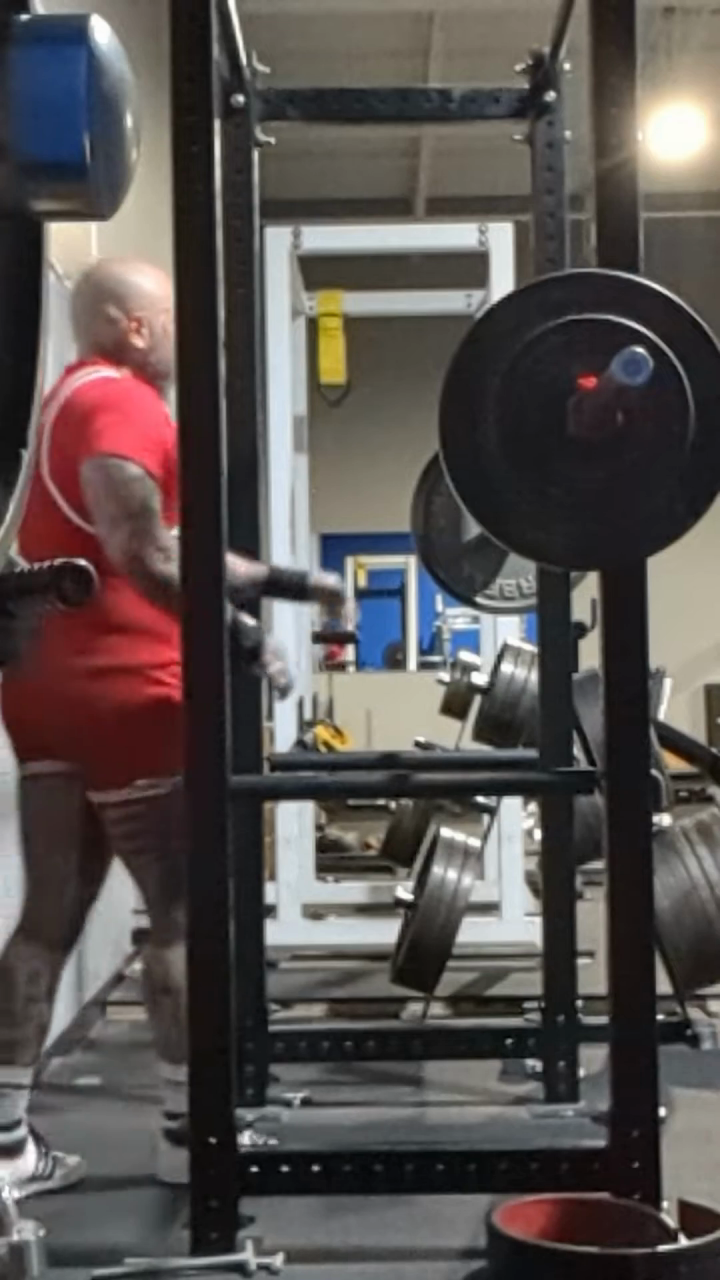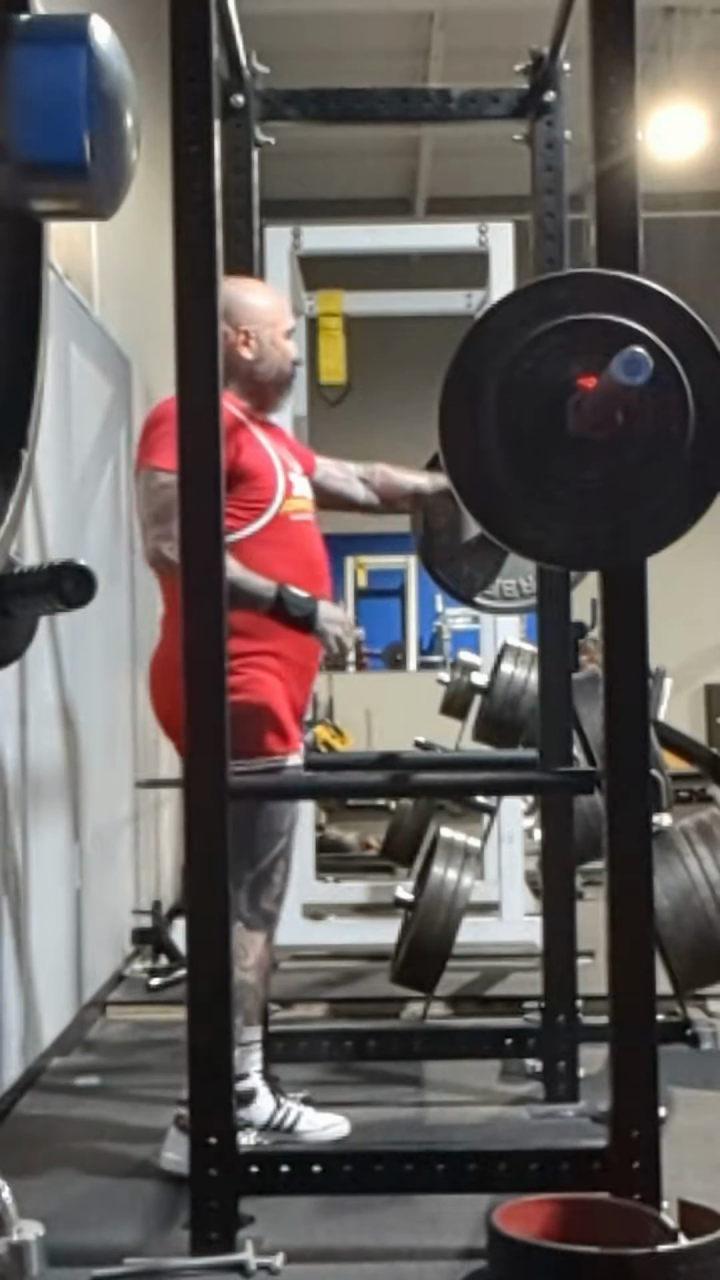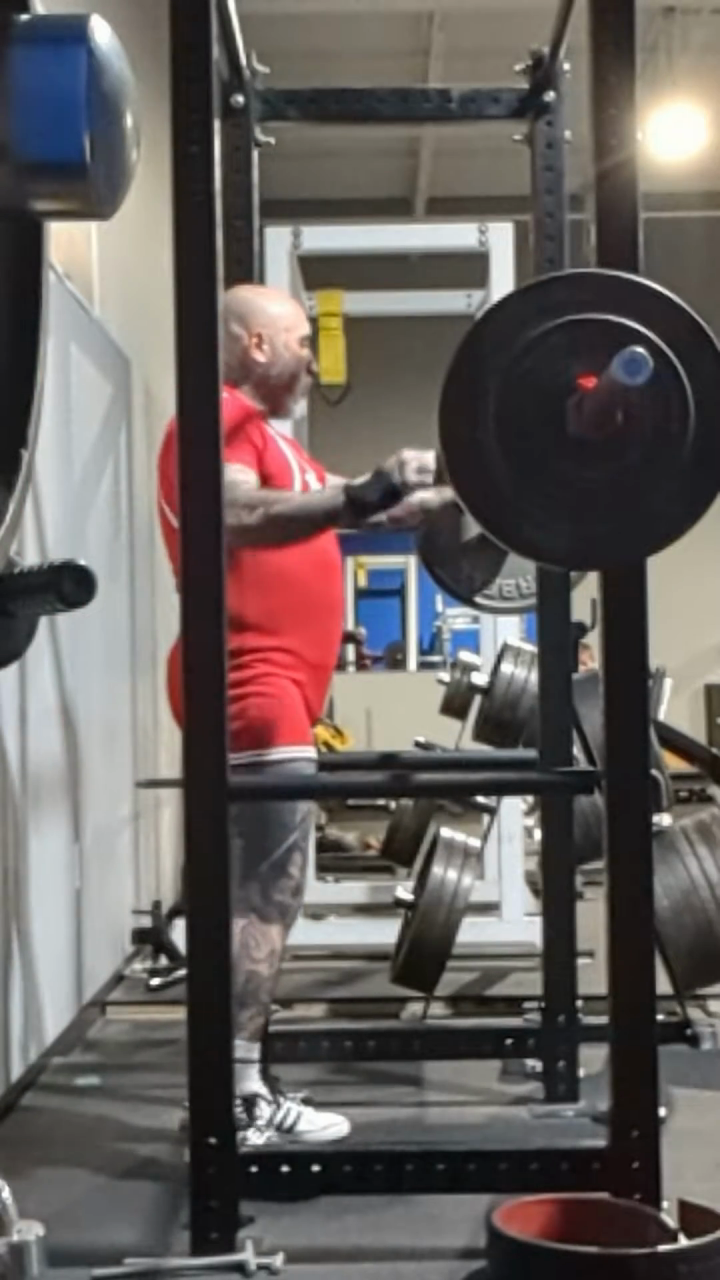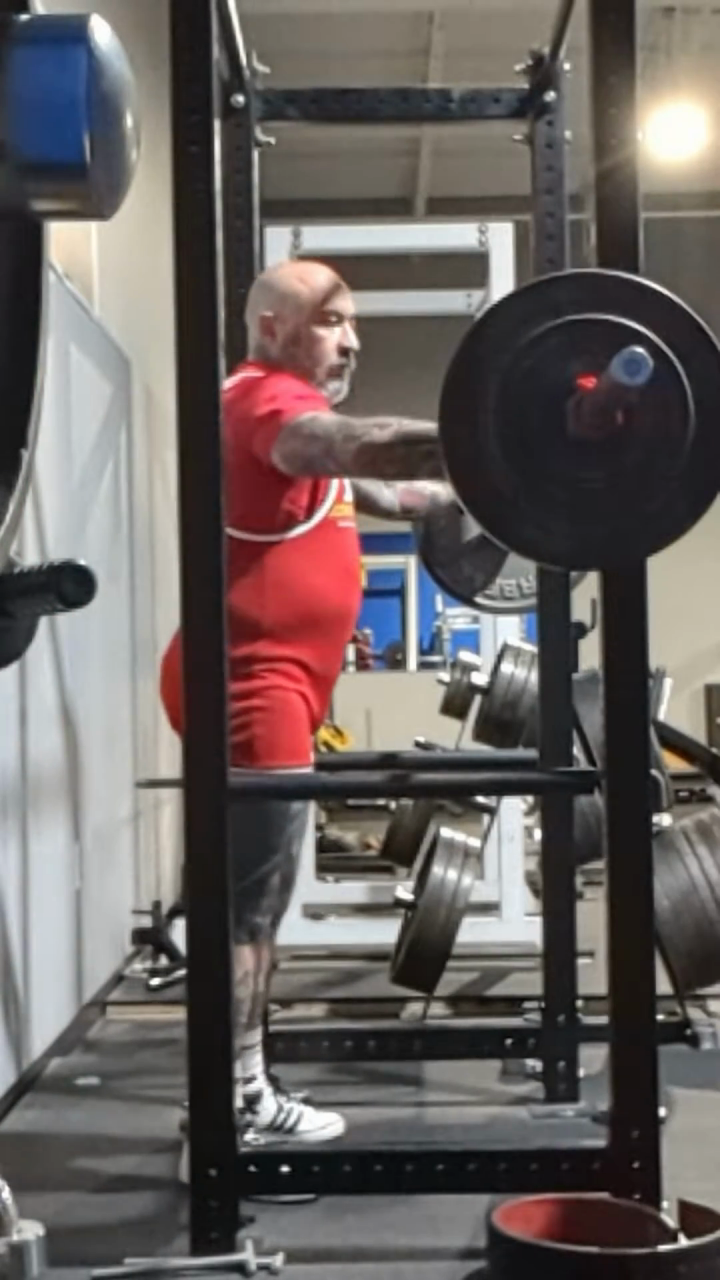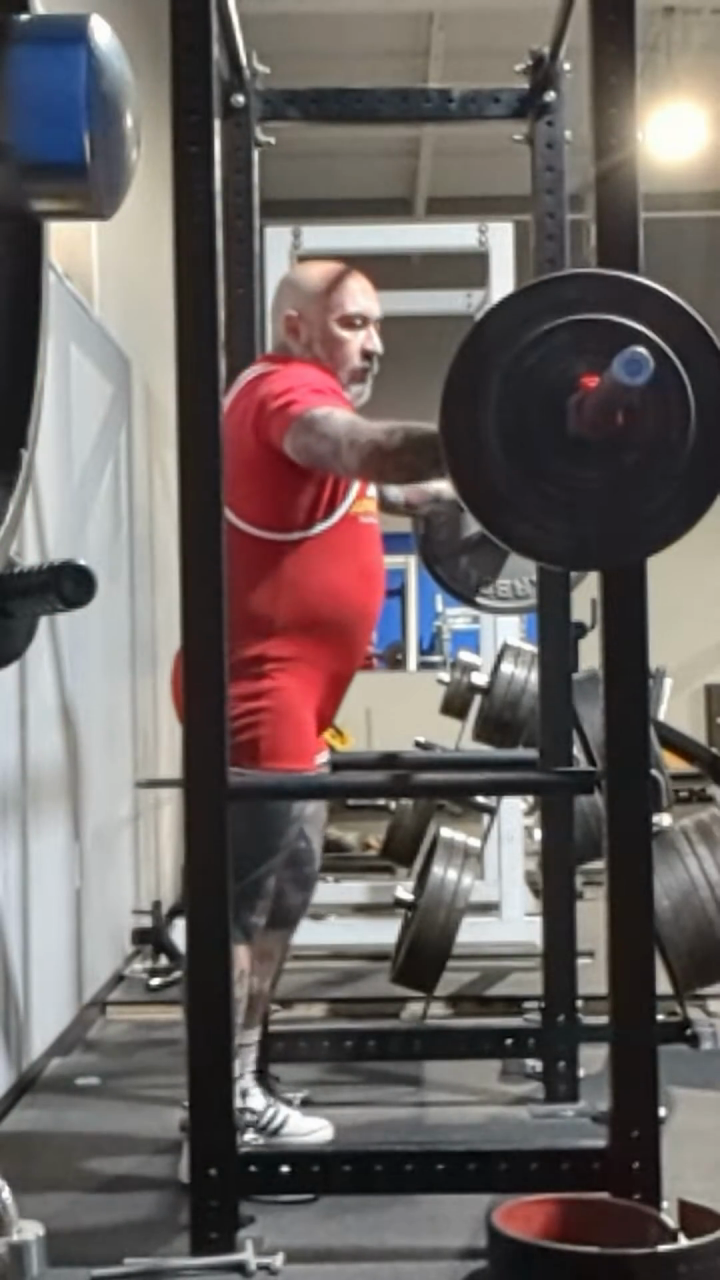
dt=0.7s
person 1, frame 1
left shoulder: (76, 405)
right shoulder: (118, 401)
left elbow: (158, 540)
right elbow: (139, 553)
left wrist: (279, 580)
right hip: (123, 694)
right knee: (187, 914)
right ankle: (189, 1130)
person 1, frame 2
left shoulder: (259, 432)
left elbow: (361, 484)
right elbow: (172, 546)
left wrist: (460, 487)
right wrist: (300, 608)
left hip: (258, 691)
right hip: (231, 690)
left knee: (255, 900)
right knee: (245, 901)
left ankle: (246, 1095)
right ankle: (205, 1120)
person 1, frame 3
left shoulder: (257, 431)
right shoulder: (220, 418)
left elbow: (357, 506)
right elbow: (244, 519)
left wrist: (462, 495)
right wrist: (373, 487)
left hip: (273, 689)
right hip: (249, 690)
left knee: (267, 898)
right knee: (264, 898)
left ankle: (249, 1095)
right ankle: (228, 1112)
person 1, frame 4
left shoulder: (283, 408)
right shoulder: (262, 397)
left elbow: (372, 486)
right elbow: (360, 449)
left hip: (269, 692)
right hip: (250, 692)
left knee: (258, 905)
right knee: (245, 908)
left ankle: (247, 1096)
right ankle: (225, 1120)
person 1, frame 5
left shoulder: (301, 401)
right shoulder: (287, 390)
left elbow: (376, 481)
right elbow: (370, 448)
left hip: (284, 697)
right hip: (259, 693)
left knee: (284, 896)
right knee: (245, 907)
left ankle: (239, 1092)
right ankle: (222, 1119)
